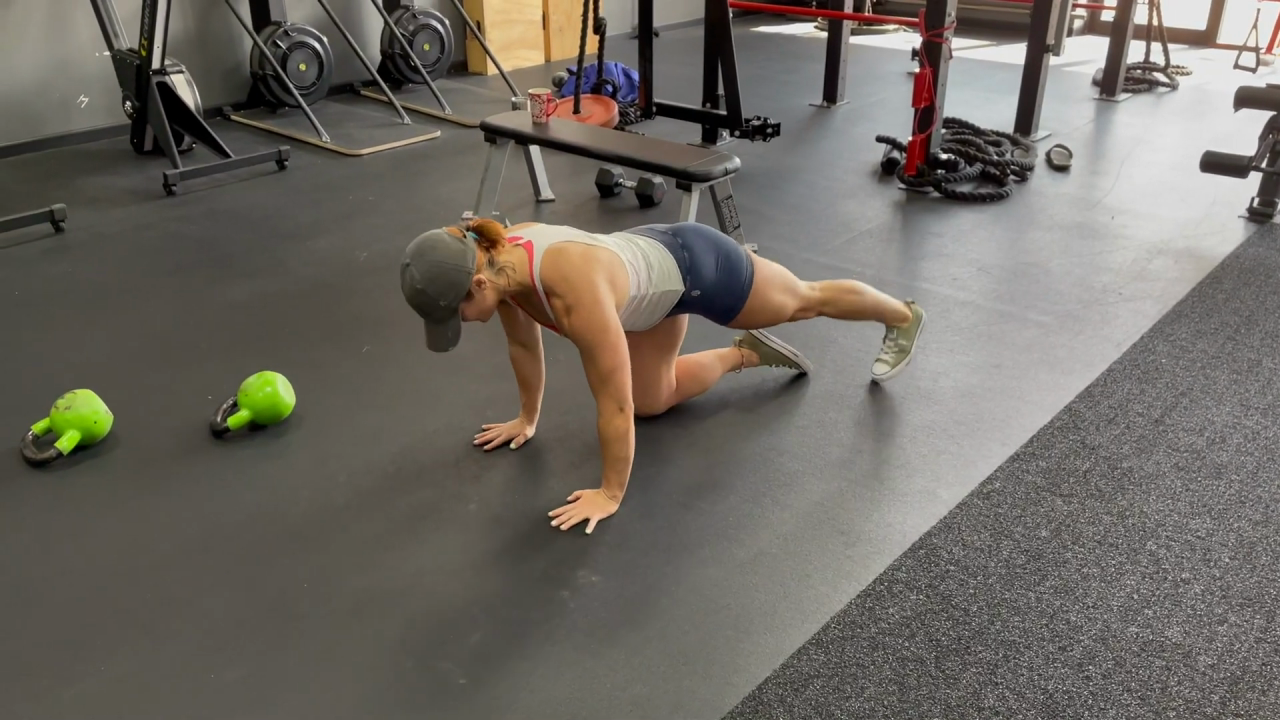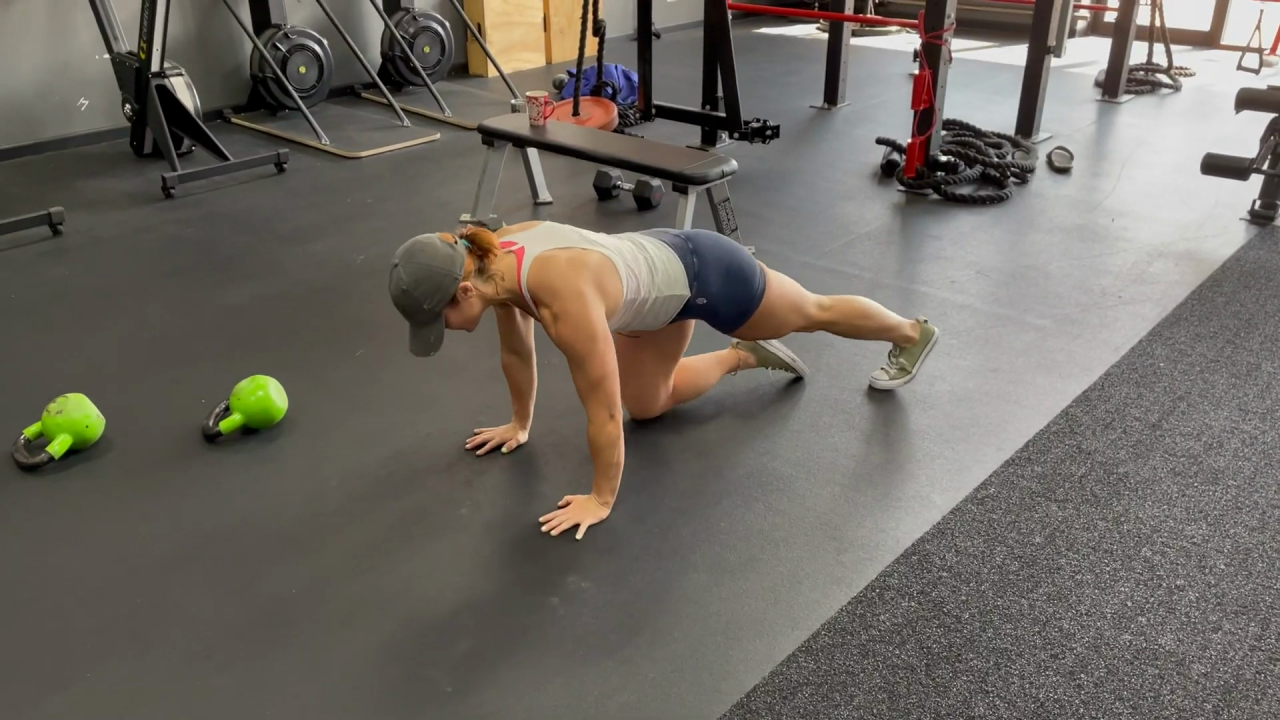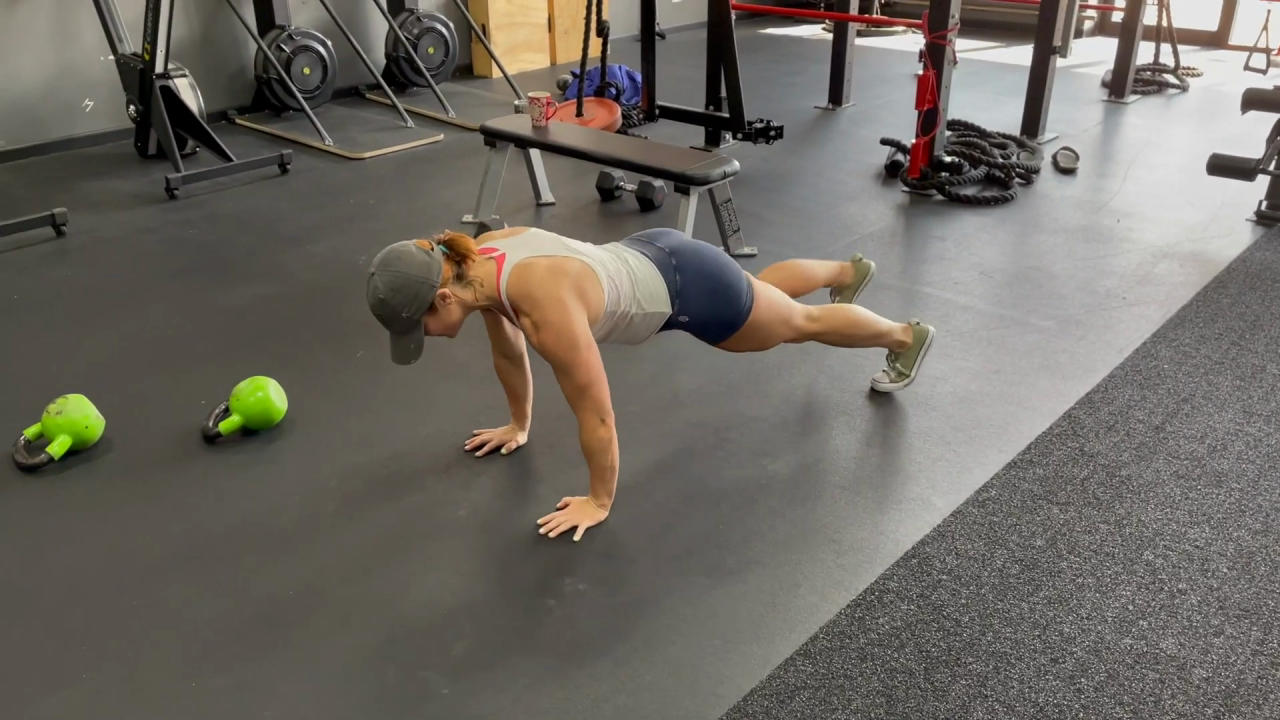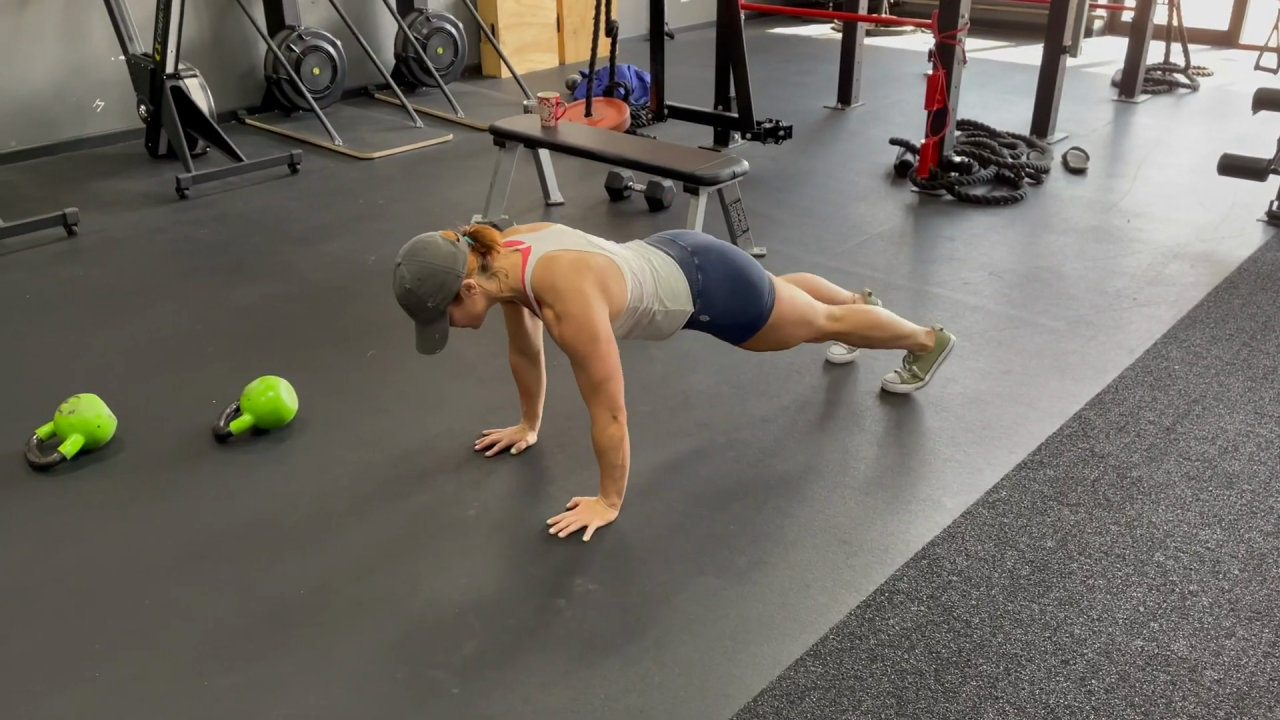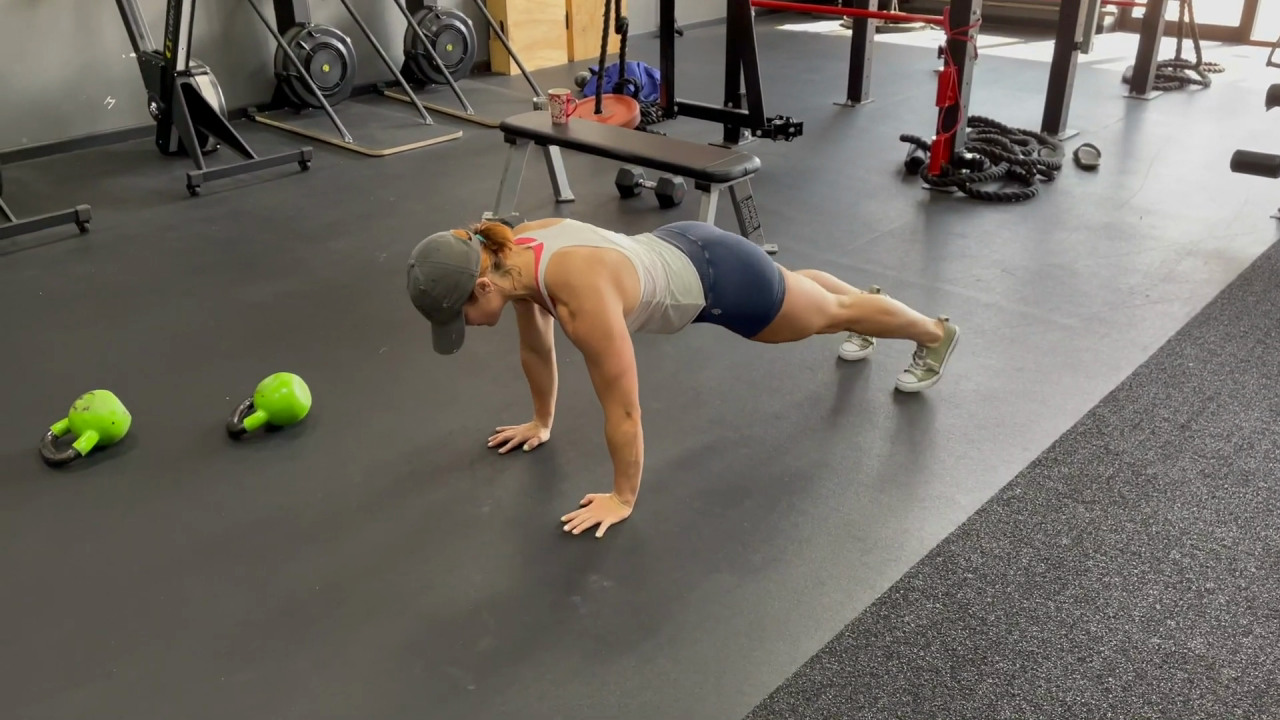
dt=0.4s
person 1, frame 1
left shoulder: (576, 292)
right shoulder: (496, 260)
left elbow: (614, 404)
right elbow: (523, 343)
left wrist: (610, 494)
right wrist: (527, 418)
left hip: (695, 267)
right hip: (648, 261)
left knee: (806, 301)
right knee: (652, 401)
left ankle: (902, 315)
right ankle: (745, 353)
person 1, frame 2
left shoulder: (562, 297)
right shoulder: (493, 261)
left elbow: (603, 410)
right elbow: (516, 348)
left wrist: (602, 499)
right wrist: (520, 423)
left hip: (703, 274)
right hip: (657, 262)
left knee: (812, 313)
right knee: (647, 405)
left ankle: (912, 333)
right ankle: (743, 356)
person 1, frame 3
left shoulder: (543, 306)
right shoulder: (479, 263)
left elbow: (596, 416)
right elbow: (507, 353)
left wrist: (599, 501)
right wrist: (519, 425)
left hip: (688, 287)
right hip: (649, 256)
left knee: (800, 325)
right knee: (766, 287)
left ankle: (906, 336)
right ankle: (847, 272)
person 1, frame 4
left shoulder: (566, 298)
right shoulder: (504, 255)
left elbow: (609, 412)
right elbow: (524, 350)
left wrist: (609, 501)
right wrist: (529, 424)
left hip: (709, 287)
right hip: (670, 255)
left knee: (821, 324)
right knee: (784, 292)
left ankle: (928, 342)
right ankle: (857, 298)
person 1, frame 5
left shoulder: (580, 294)
right shoulder: (515, 254)
left elbow: (622, 408)
right elbow: (535, 348)
left wrist: (623, 497)
right wrist: (541, 421)
left hip: (721, 279)
right hip: (680, 250)
left knee: (829, 314)
right knee: (805, 294)
left ankle: (935, 333)
right ankle: (862, 298)
